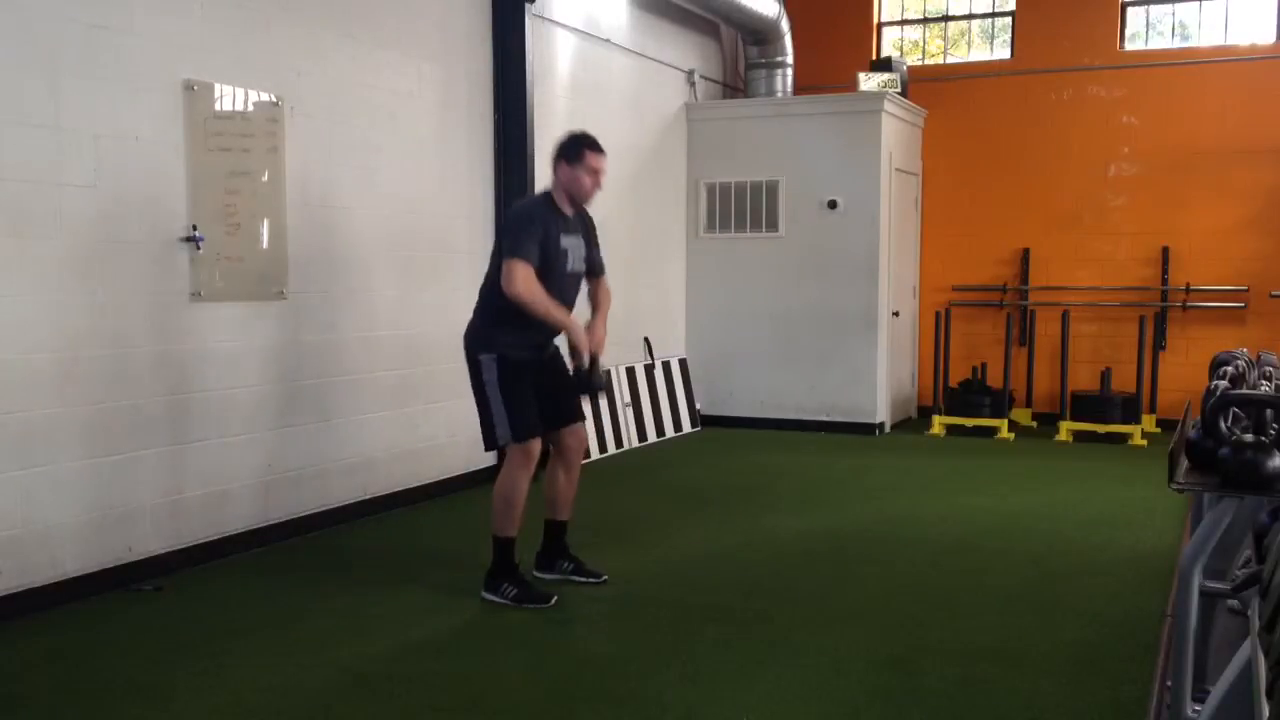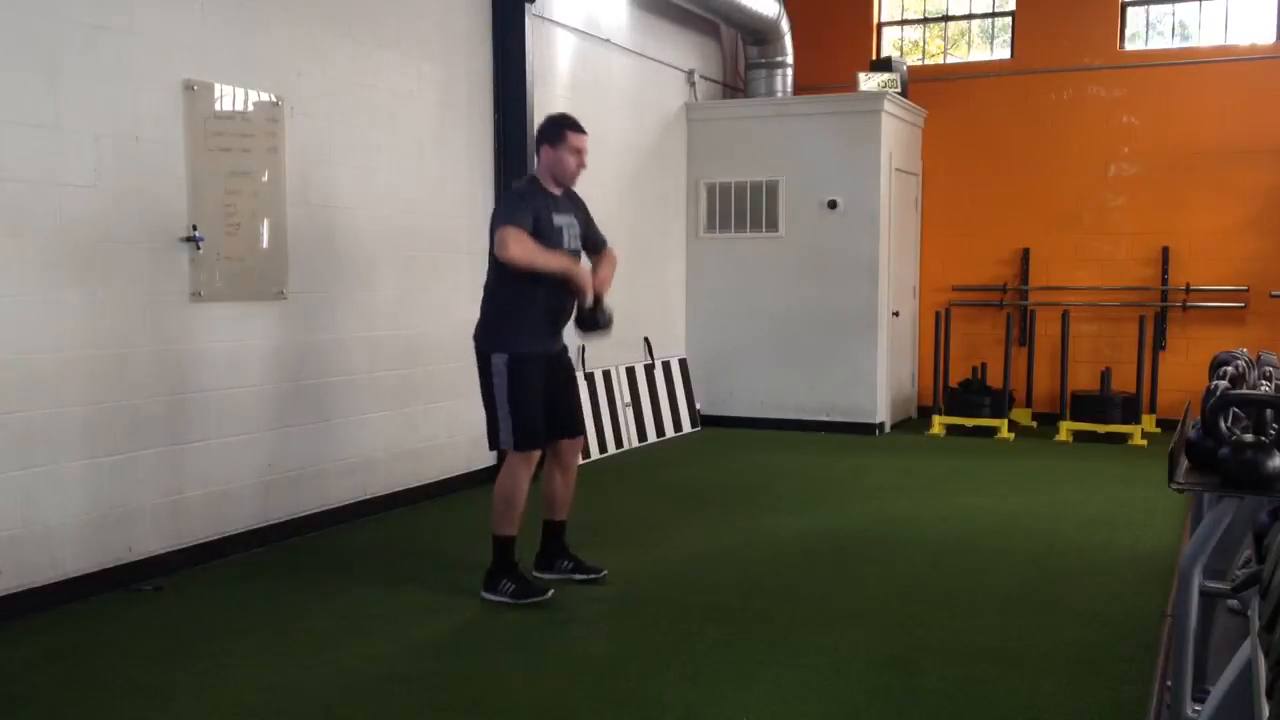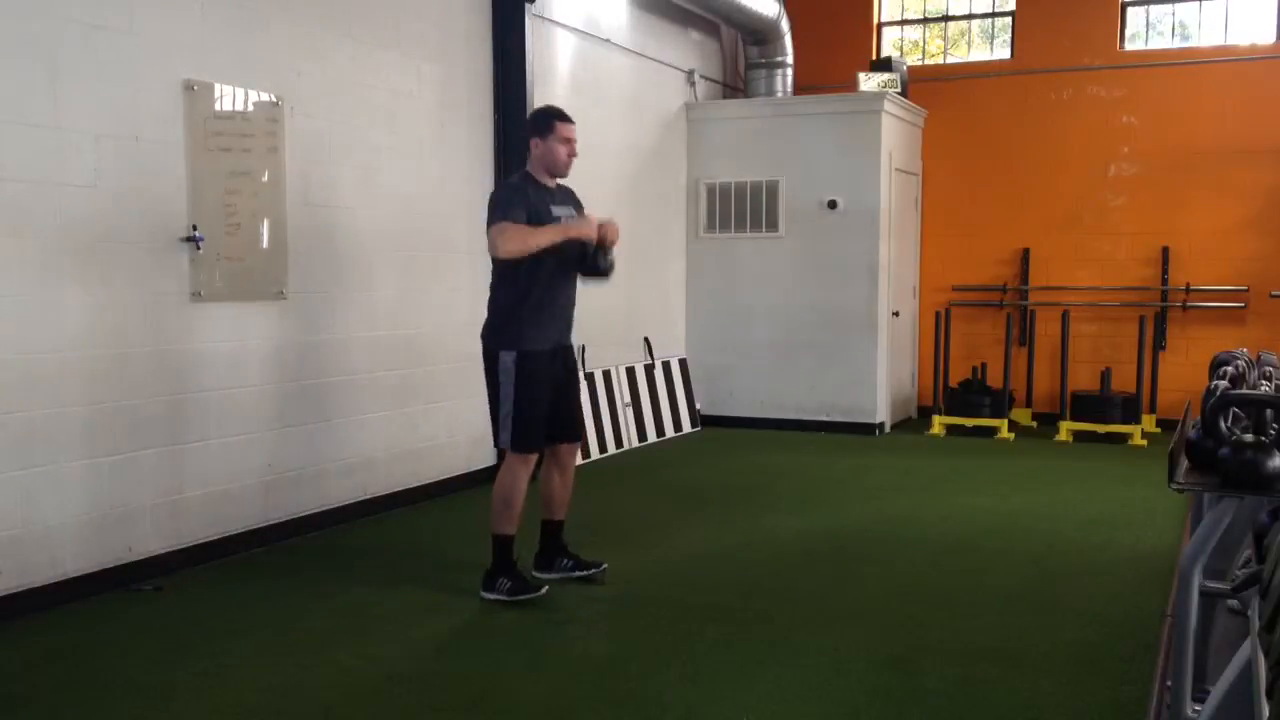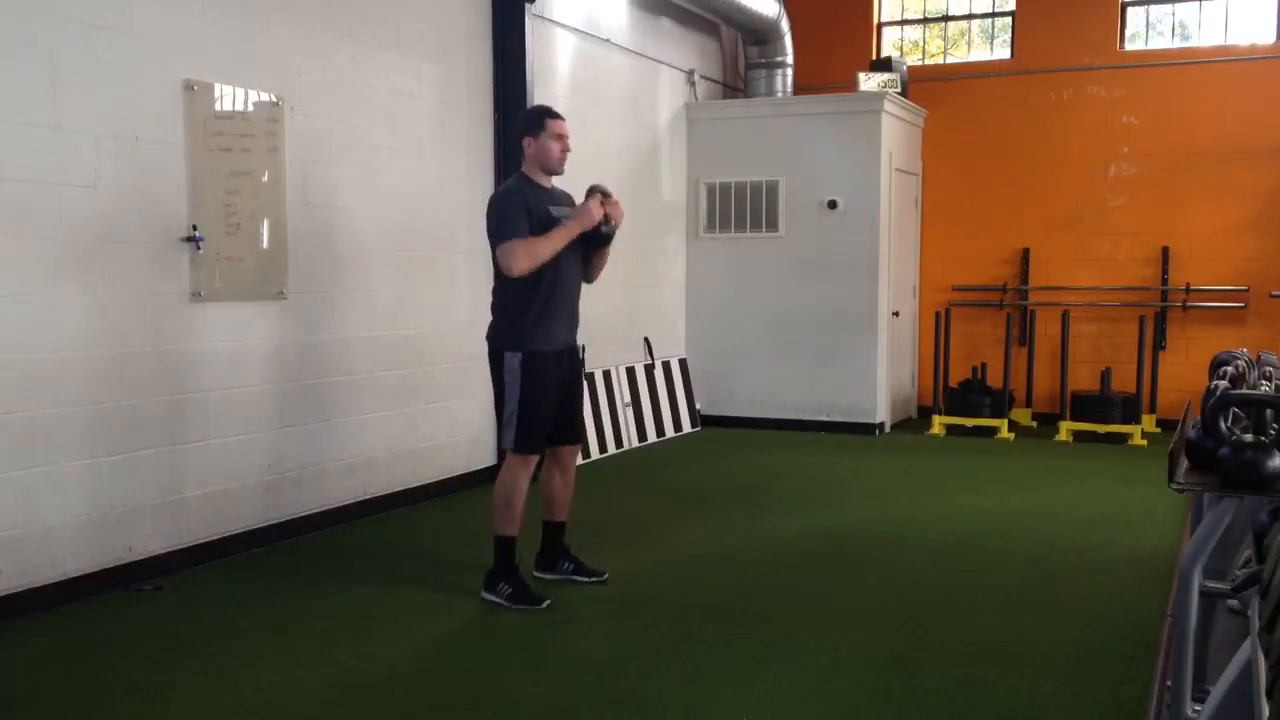
dt=0.1s
person 1, frame 1
left shoulder: (583, 223)
right shoulder: (530, 216)
left elbow: (599, 282)
right elbow: (515, 283)
left wrist: (598, 322)
right wrist: (571, 326)
left hip: (538, 348)
right hip: (498, 350)
left knee: (573, 442)
right knee: (525, 450)
left ankle: (553, 554)
right ankle: (500, 574)
person 1, frame 2
left shoulder: (572, 203)
right shoulder: (520, 198)
left elbow: (602, 251)
right elbow: (508, 248)
left wrist: (601, 268)
right wrist: (574, 269)
left hip: (548, 346)
right hip: (508, 348)
left knee: (568, 448)
right knee: (524, 454)
left ankle: (553, 554)
right ankle: (501, 573)
person 1, frame 3
left shoulder: (566, 196)
right shoulder: (512, 193)
left elbow: (586, 252)
right elbow: (502, 245)
left wrist: (601, 237)
right wrist: (569, 230)
left hip: (556, 345)
right hip: (516, 348)
left knee: (565, 450)
right knee: (523, 455)
left ankle: (552, 552)
right ankle: (500, 571)
person 1, frame 4
left shoulder: (564, 200)
right shoulder: (511, 198)
left elbow: (587, 271)
right elbow: (513, 263)
left wrist: (604, 229)
right wrist: (573, 223)
left hip: (562, 345)
right hip: (522, 349)
left knee: (565, 451)
right knee: (523, 455)
left ankle: (553, 554)
right ankle: (501, 574)
